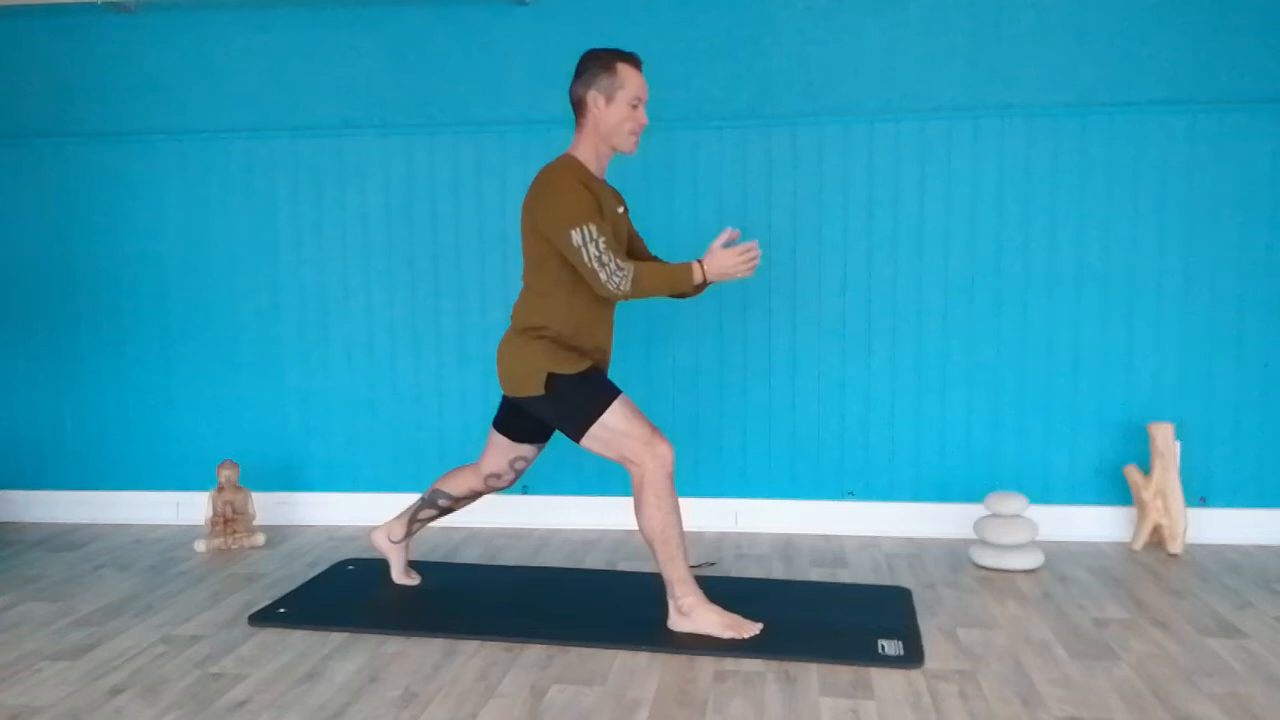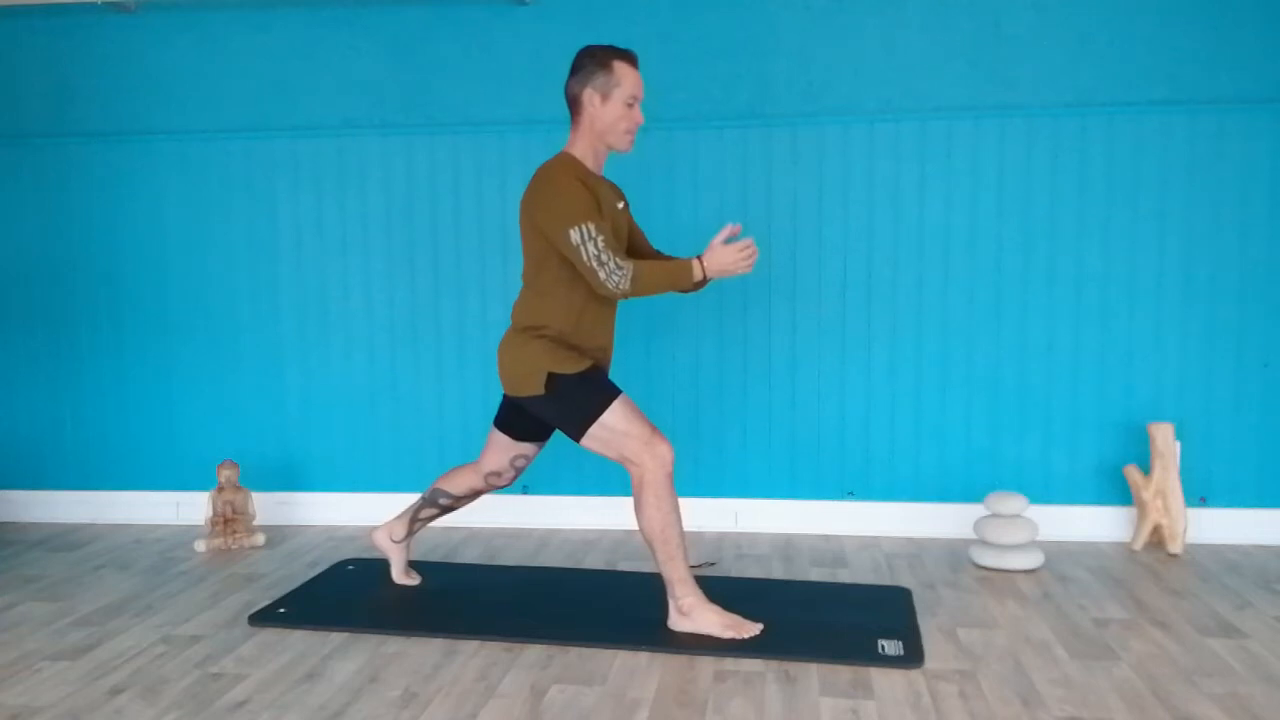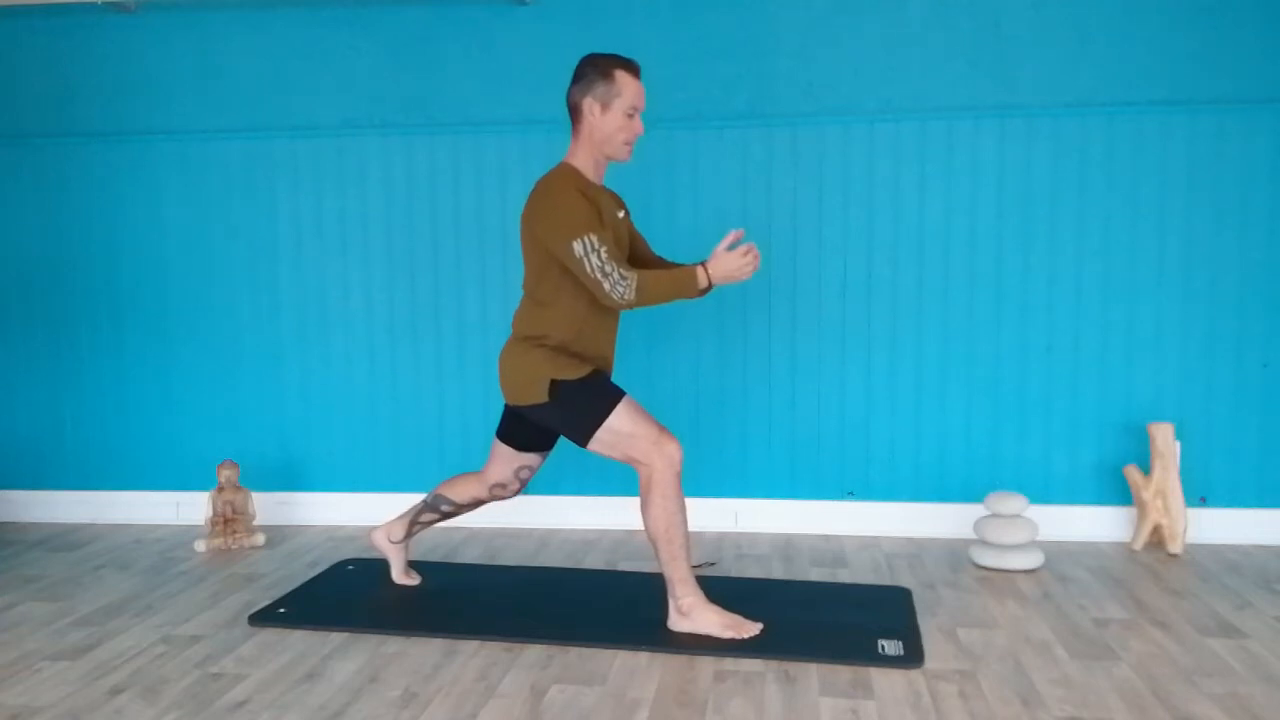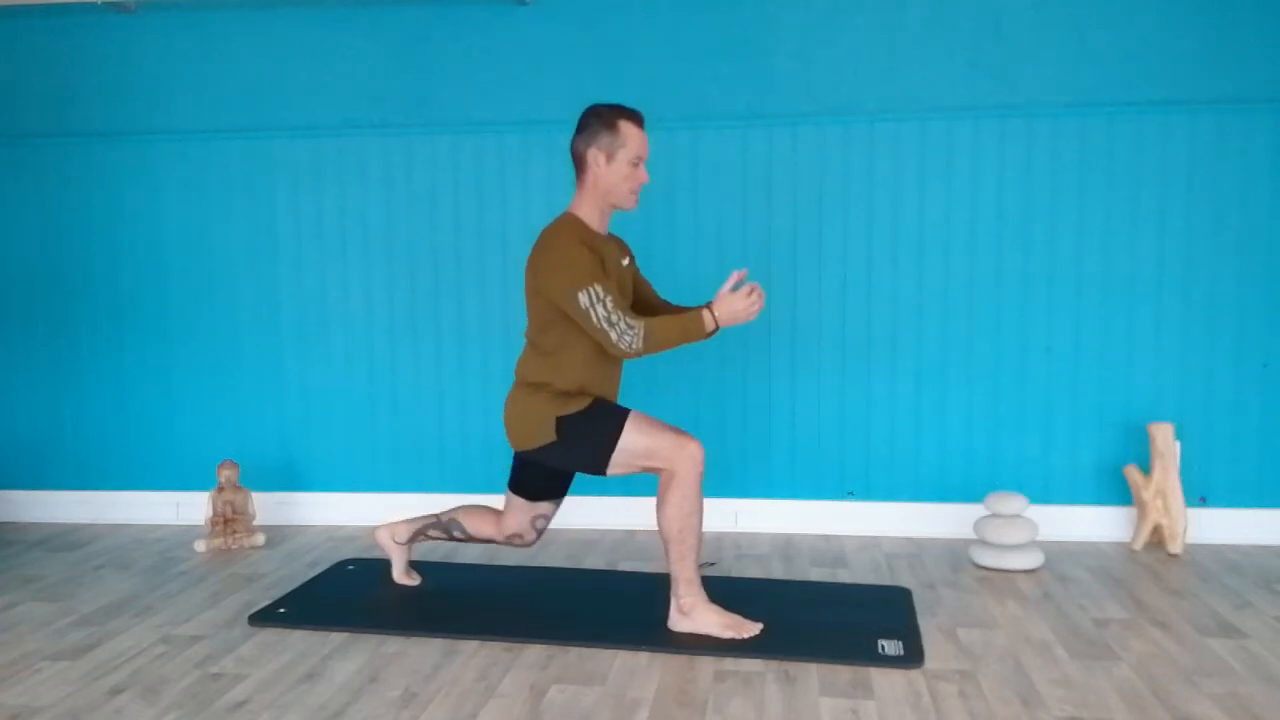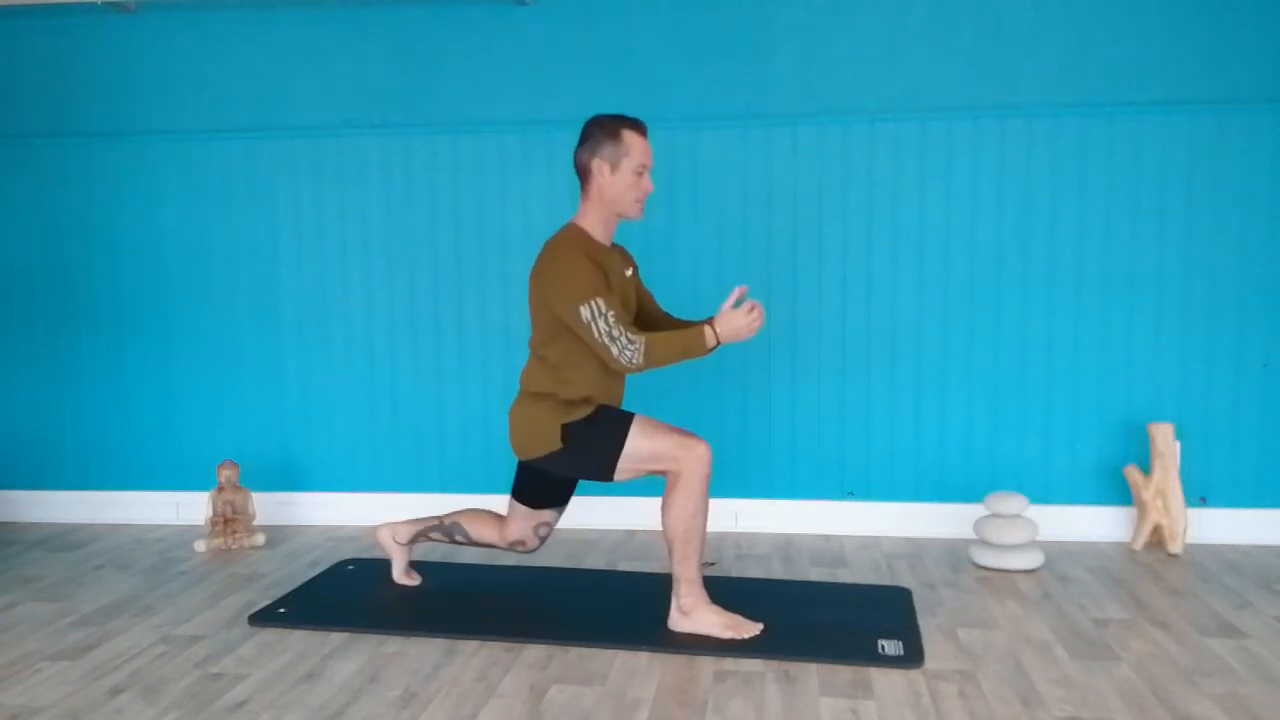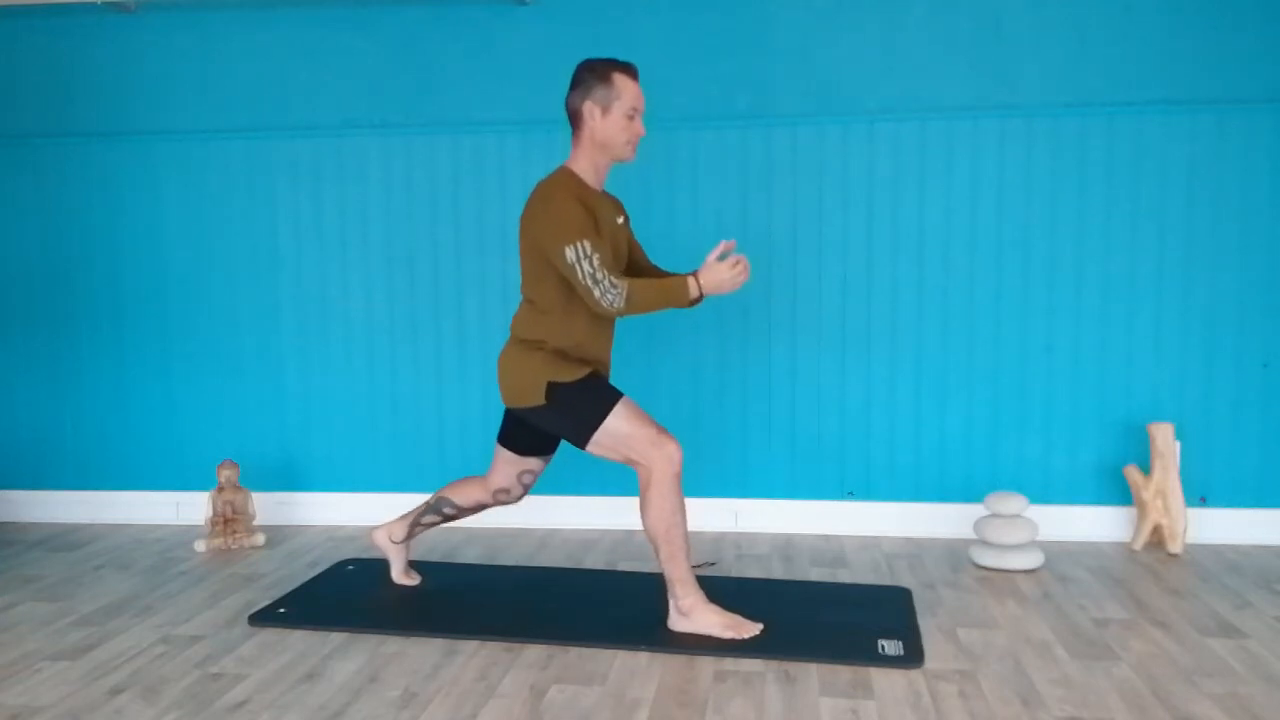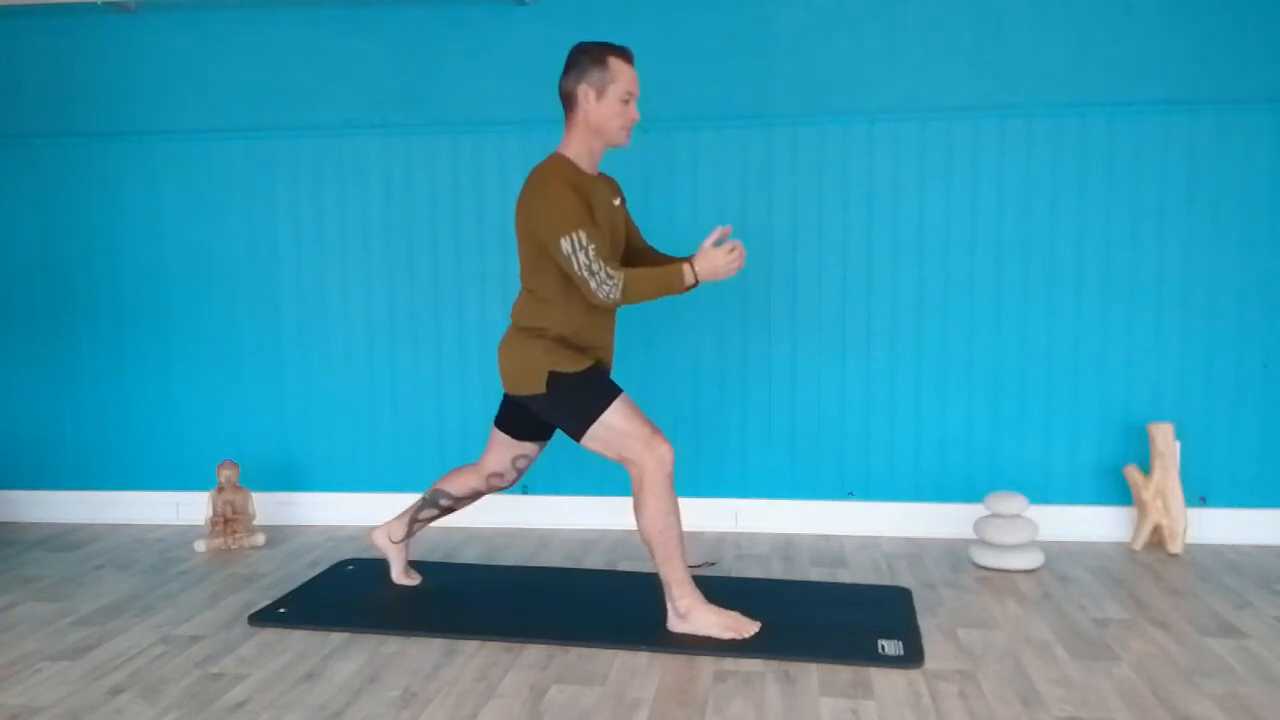
dt=0.5s
person 1, frame 1
left shoulder: (604, 195)
right shoulder: (561, 188)
left elbow: (644, 269)
right elbow: (613, 280)
left wrist: (703, 271)
right wrist: (703, 270)
left hip: (552, 361)
right hip: (546, 362)
left knee: (492, 473)
right knee: (653, 454)
left ankle: (395, 533)
right ankle: (686, 605)
person 1, frame 2
left shoulder: (606, 193)
right shoulder: (558, 186)
left elbow: (646, 261)
right elbow: (613, 278)
left wrist: (704, 266)
right wrist: (701, 267)
left hip: (552, 360)
right hip: (547, 360)
left knee: (493, 471)
right knee: (653, 454)
left ankle: (396, 532)
right ankle: (687, 606)
person 1, frame 3
left shoulder: (606, 202)
right shoulder: (560, 197)
left elbow: (649, 269)
right elbow: (617, 289)
left wrist: (708, 270)
right wrist: (707, 275)
left hip: (552, 368)
right hip: (548, 369)
left knee: (498, 482)
right knee: (661, 453)
left ankle: (395, 533)
right ankle: (687, 606)
person 1, frame 4
left shoulder: (612, 250)
right shoulder: (563, 248)
left elbow: (656, 314)
right elbow: (625, 338)
left wrist: (713, 311)
right wrist: (713, 318)
left hip: (559, 413)
right hip: (551, 413)
left knee: (513, 531)
right knee: (684, 455)
left ankle: (400, 535)
right ankle: (688, 605)
person 1, frame 5
left shoulder: (615, 259)
right shoulder: (568, 260)
left elbow: (657, 327)
right elbow: (625, 351)
left wrist: (714, 323)
right wrist: (714, 334)
left hip: (564, 420)
right hip: (556, 421)
left knee: (516, 536)
right knee: (691, 456)
left ankle: (402, 535)
right ankle: (689, 606)
person 1, frame 6
left shoulder: (606, 206)
right shoulder: (558, 202)
left elbow: (641, 276)
right elbow: (608, 296)
left wrist: (700, 280)
right wrist: (698, 287)
left hip: (552, 372)
right hip: (547, 372)
left knee: (503, 487)
right knee: (661, 453)
left ankle: (396, 533)
right ankle: (688, 606)
person 1, frame 7
left shoulder: (603, 189)
right shoulder: (553, 189)
left elbow: (639, 259)
right elbow: (603, 285)
left wrist: (697, 263)
right wrist: (694, 272)
left hip: (552, 359)
right hip: (548, 360)
left knee: (495, 473)
right knee: (653, 454)
left ankle: (395, 533)
right ankle: (685, 607)
